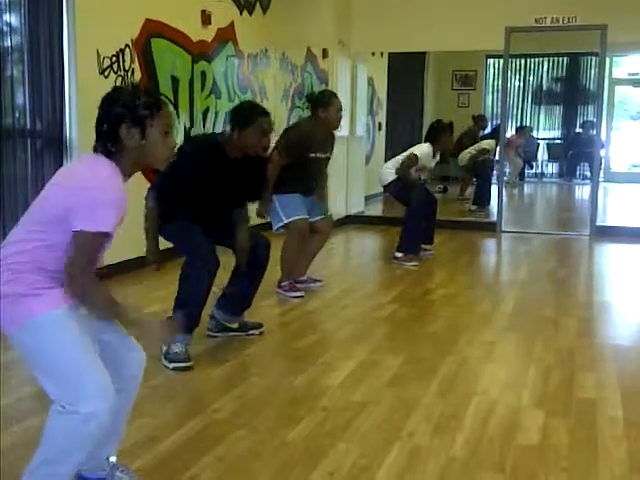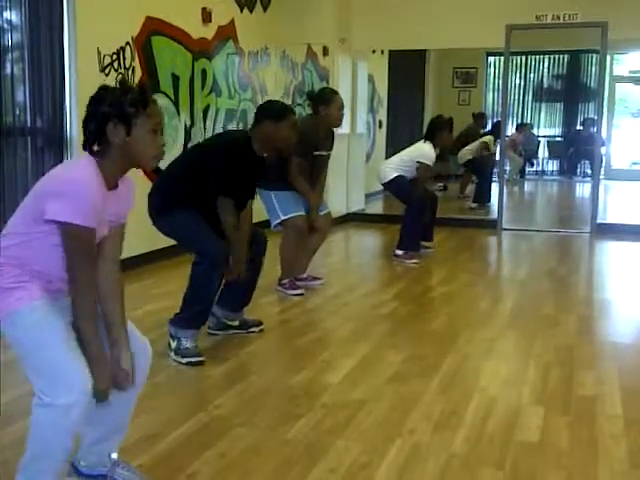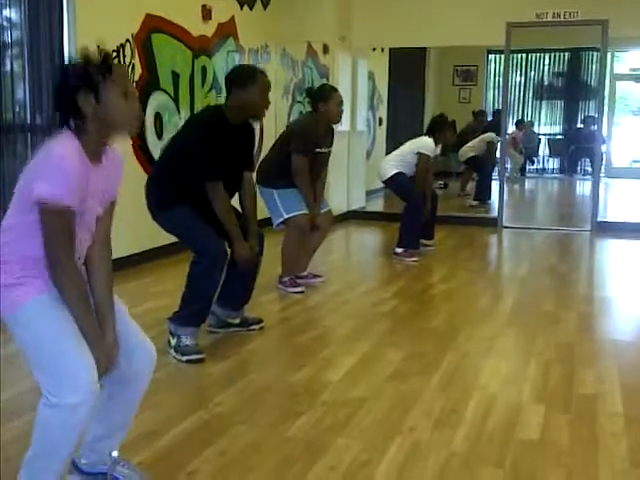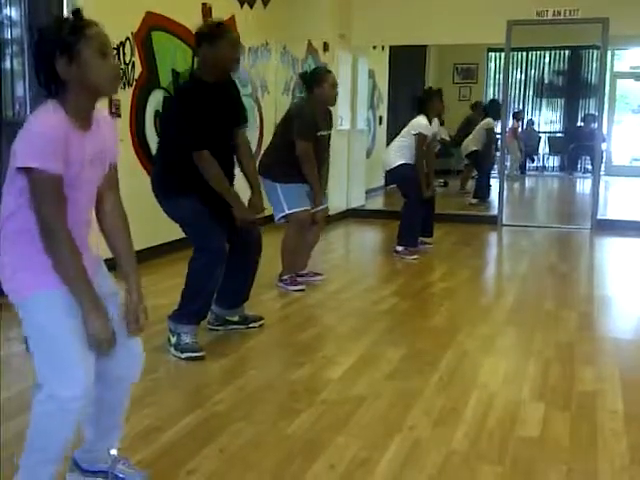
dt=0.5s
person 1, frame 1
left shoulder: (95, 167)
right shoulder: (105, 189)
right elbow: (79, 279)
left hip: (56, 284)
left knee: (128, 362)
right knee: (92, 397)
person 1, frame 2
left shoulder: (123, 187)
right shoulder: (78, 184)
left elbow: (107, 266)
right elbow: (82, 279)
left wrist: (120, 347)
right wrist: (97, 359)
left hip: (60, 287)
left knee: (134, 358)
right knee: (70, 389)
person 1, frame 3
left shoulder: (111, 161)
right shoulder: (62, 161)
left elbow: (98, 249)
right elbow: (60, 262)
left wrist: (108, 330)
right wrist: (94, 340)
left hip: (66, 274)
left knee: (137, 356)
right knee: (78, 386)
person 1, frame 4
left shoulder: (103, 126)
right shoulder: (46, 130)
left elbow: (109, 207)
right elbow: (51, 229)
left wrist: (133, 286)
right wrist: (92, 310)
left hip: (78, 258)
left knee: (125, 357)
right knee: (71, 384)
person 2, frame 1
left shoulder: (255, 163)
right shoulder: (199, 152)
left elbow: (242, 205)
right elbow: (157, 196)
left wrist: (242, 236)
right wrist: (152, 243)
left hip: (215, 213)
right hip: (175, 211)
left knee: (258, 247)
right knee: (204, 258)
left ankle: (226, 317)
right ankle: (176, 337)
person 2, frame 2
left shoulder: (258, 157)
right shoulder: (229, 148)
left elbow: (245, 207)
right elbow: (226, 207)
left wrist: (242, 255)
right wrist: (237, 258)
left hip: (203, 205)
right hip: (170, 204)
left knee: (255, 242)
right knee: (214, 254)
left ankle: (226, 315)
right ankle: (182, 332)
person 2, frame 3
left shoulder: (245, 129)
right shoulder: (207, 127)
left elbow: (246, 181)
right elbow: (215, 190)
left wrist: (251, 233)
right wrist: (237, 241)
left hip: (203, 197)
right hip: (170, 197)
left knee: (253, 243)
right knee: (213, 252)
left ankle: (226, 312)
right ankle: (182, 329)
person 2, frame 4
left shoulder: (227, 88)
right shoulder: (186, 95)
left elbow: (240, 141)
right elbow: (201, 157)
left wrist: (256, 192)
right wrist: (235, 203)
left hip: (214, 184)
right hip: (179, 185)
left knee: (248, 239)
right knee: (213, 247)
left ankle: (226, 311)
right ankle: (181, 328)
person 3, frame 1
left shoulder: (328, 136)
right shoulder: (300, 133)
left elbow: (320, 170)
right elbow: (274, 164)
left wrist: (322, 196)
right wrist: (265, 201)
left hip: (305, 187)
right hip: (281, 187)
left knee: (323, 227)
right knee: (299, 229)
left ankle: (299, 276)
right ankle: (284, 282)
person 3, frame 2
left shoulder: (328, 134)
right shoulder: (304, 131)
left elbow: (321, 171)
right elbow: (295, 173)
left wrist: (317, 205)
right wrist: (311, 200)
left hip: (302, 186)
right hip: (275, 183)
left knee: (322, 223)
right knee: (297, 225)
left ankle: (299, 274)
right ankle: (284, 280)
person 3, frame 3
left shoulder: (328, 131)
right shoulder: (304, 129)
left elbow: (321, 169)
right elbow: (299, 171)
left wrist: (318, 202)
right wrist: (310, 204)
left hip: (302, 182)
right hip: (276, 180)
left knee: (323, 221)
right knee: (300, 223)
left ankle: (300, 272)
right ankle: (285, 277)
person 3, frame 4
left shoulder: (325, 113)
right shoulder: (303, 113)
left elbow: (324, 152)
right elbow: (304, 155)
left wrist: (322, 186)
right wrist: (316, 188)
left hip: (302, 175)
right hip: (279, 173)
left knee: (319, 218)
right knee: (299, 220)
left ankle: (300, 270)
right ankle: (285, 275)
person 4, frame 1
left shoulder: (436, 153)
right shoulder: (425, 150)
left elbow: (421, 173)
right elbow: (400, 170)
right wrist: (417, 186)
left hip: (406, 177)
right hip: (391, 176)
left knee: (430, 202)
right knee: (417, 205)
left ankle: (422, 245)
right ankle: (402, 253)
person 4, frame 2
left shoulder: (429, 147)
right shoulder: (428, 152)
left elbow: (424, 180)
right elbow: (420, 183)
left wrist: (426, 209)
right wrist: (422, 208)
left hip: (403, 175)
right hip: (390, 174)
left knee: (431, 199)
right knee: (416, 204)
left ankle: (422, 241)
right ankle: (403, 251)
person 4, frame 3
left shoulder: (434, 145)
right shoulder: (428, 145)
left elbow: (428, 176)
right elbow: (420, 177)
left wrist: (427, 203)
right wrist: (421, 202)
left hip: (404, 172)
right hip: (390, 171)
left knee: (431, 197)
right knee: (415, 202)
left ankle: (423, 238)
right ankle: (403, 248)
person 4, frame 4
left shoulder: (432, 124)
right shoulder: (422, 123)
left elbow: (430, 155)
right elbow: (420, 157)
left wrist: (431, 184)
right wrist: (423, 186)
left hip: (408, 162)
right hip: (397, 162)
left knee: (428, 195)
right knee: (415, 199)
left ankle: (422, 236)
right ankle: (403, 246)
